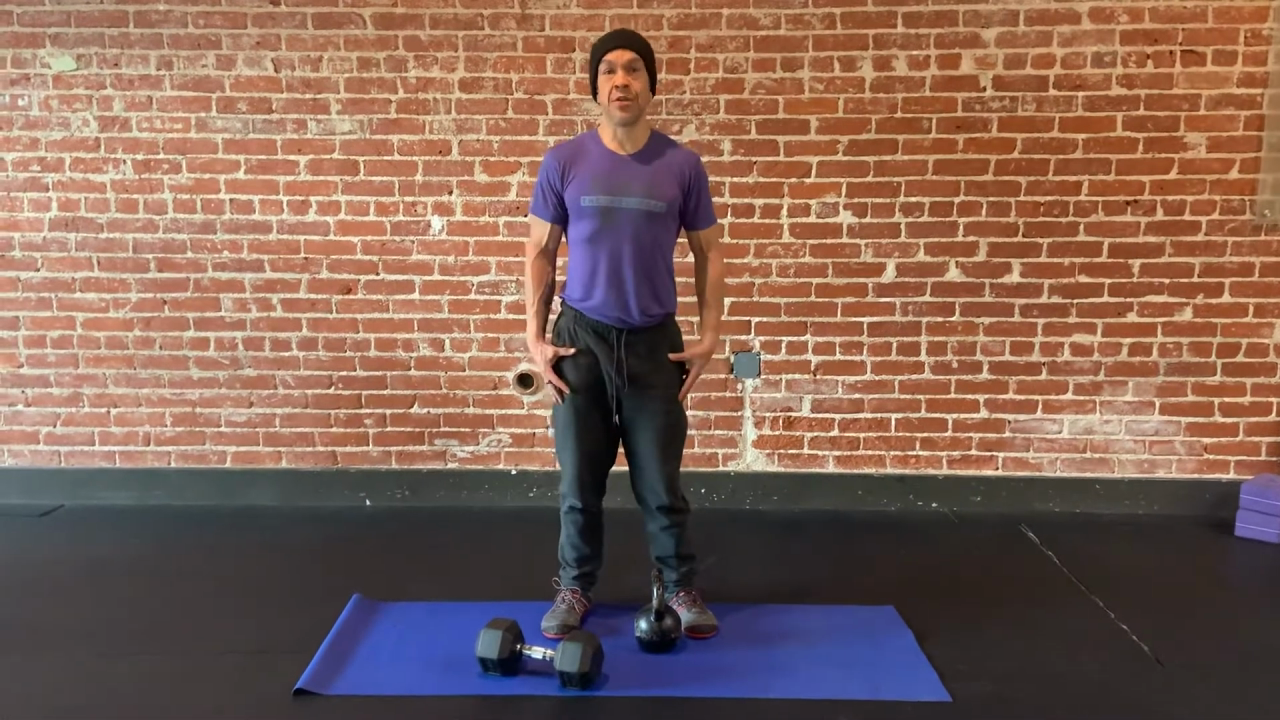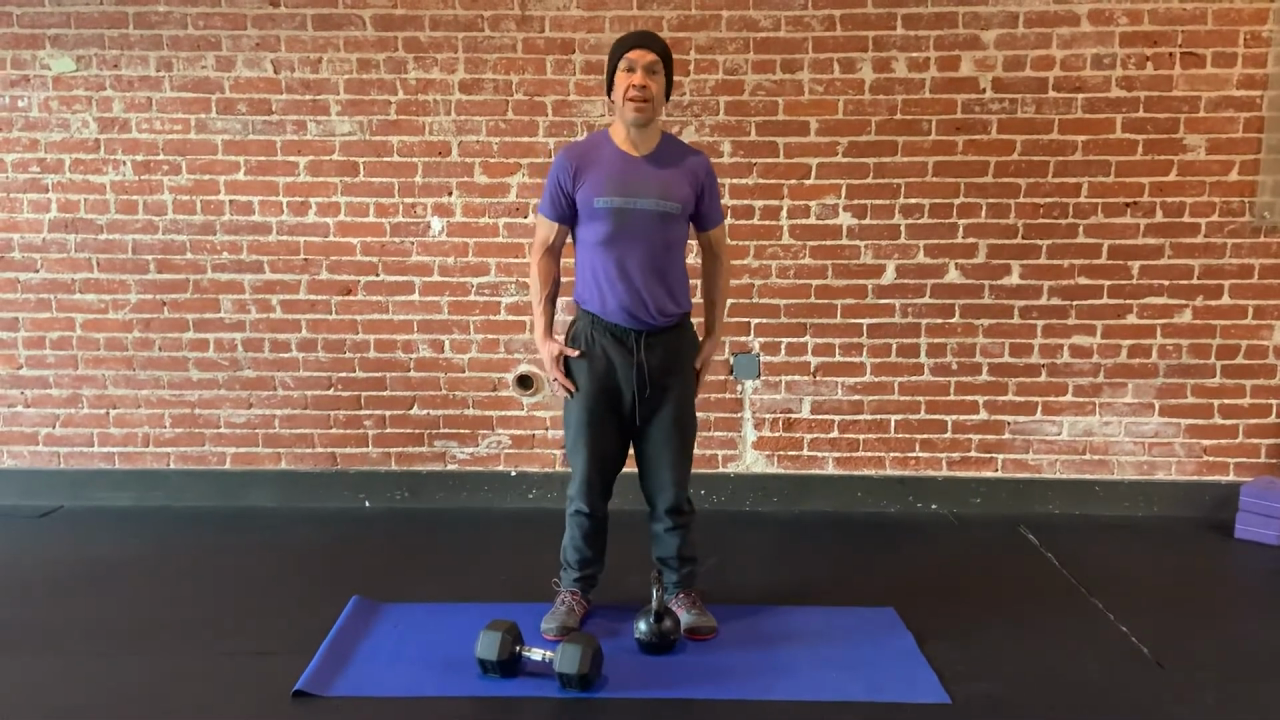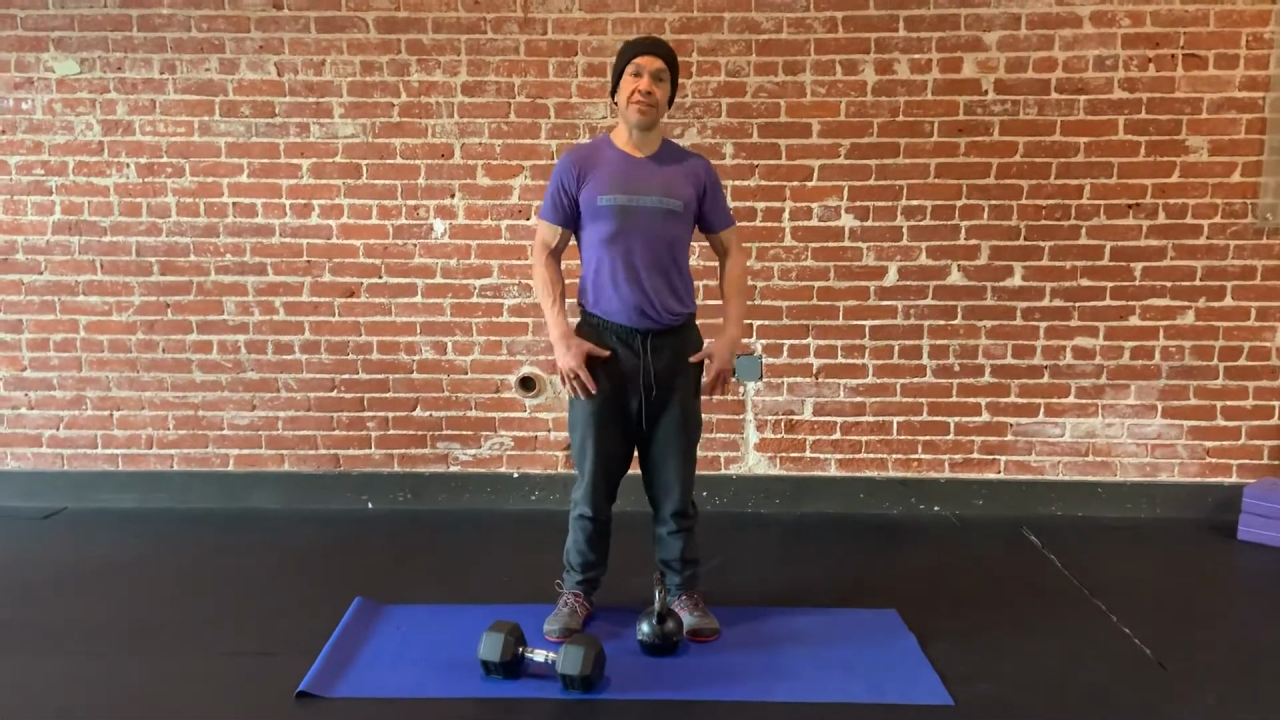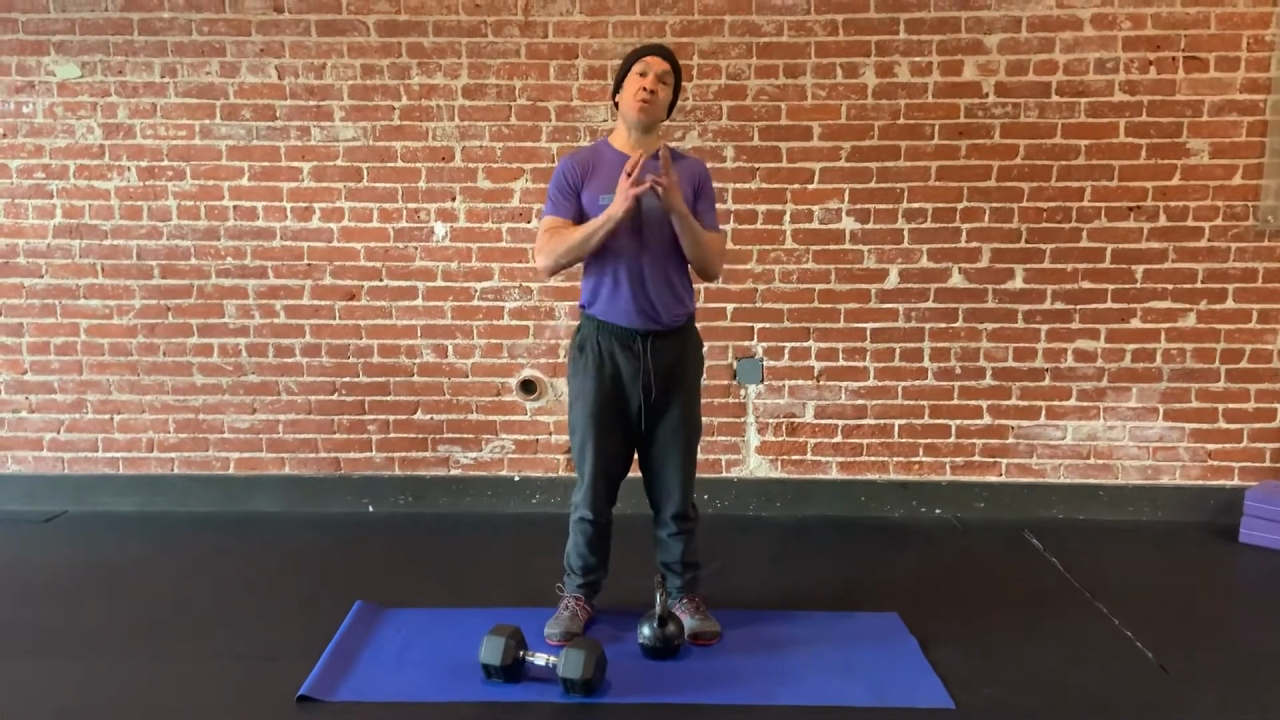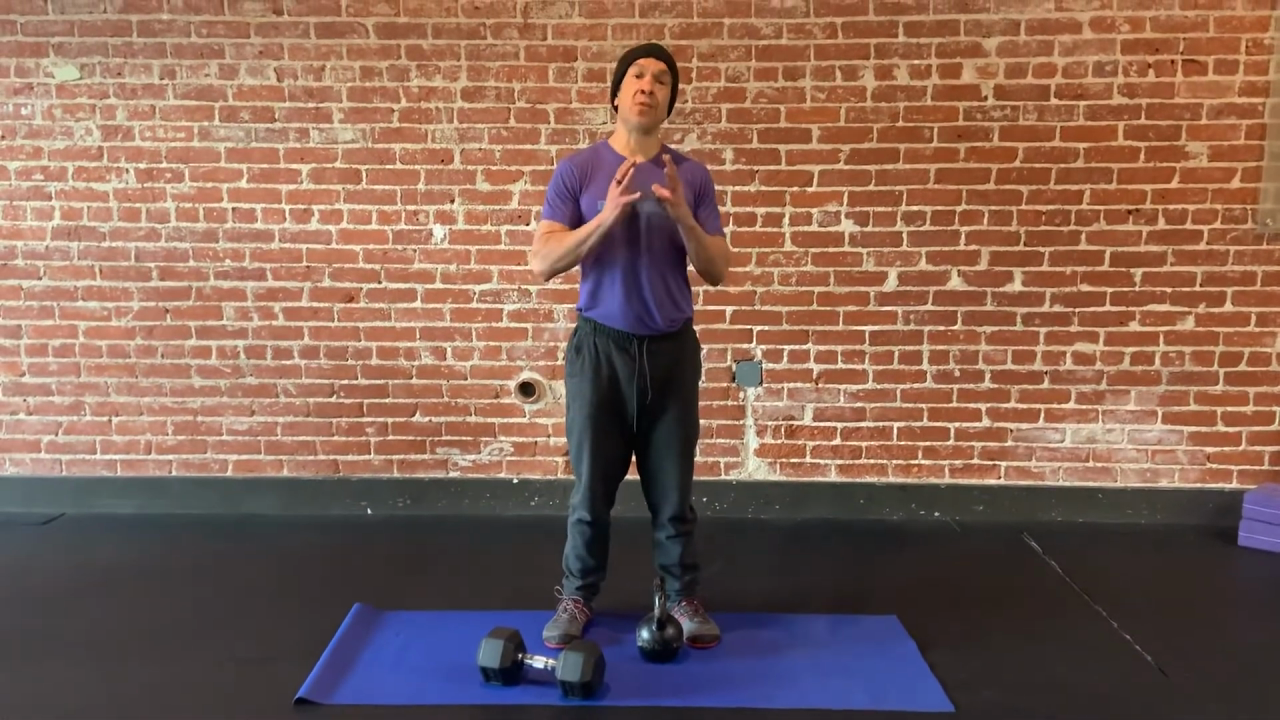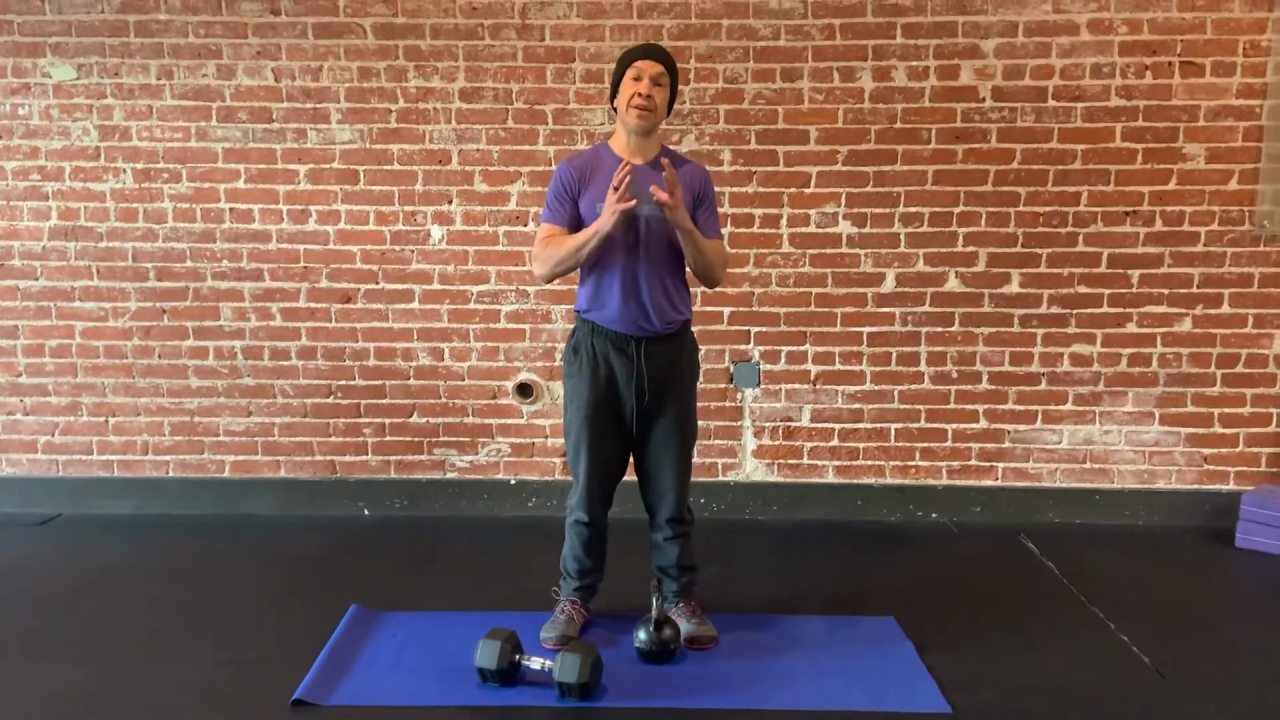
dt=0.5s
person 1, frame 1
left shoulder: (683, 165)
right shoulder: (564, 162)
left elbow: (707, 253)
right elbow: (539, 252)
left wrist: (708, 337)
right wrist: (535, 337)
left hip: (654, 342)
right hip: (581, 338)
left knee: (660, 481)
right knee: (580, 478)
left ankle: (680, 587)
right ankle: (575, 587)
person 1, frame 2
left shoulder: (693, 167)
right shoulder: (575, 162)
left elbow: (715, 253)
right elbow: (545, 248)
left wrist: (713, 336)
right wrist: (543, 335)
left hip: (670, 344)
right hip: (596, 341)
left knee: (669, 483)
right knee: (588, 480)
left ankle: (681, 589)
right ankle: (575, 589)
person 1, frame 3
left shoulder: (694, 170)
right shoulder: (578, 165)
left elbow: (731, 251)
right elbow: (544, 253)
left wrist: (730, 331)
right wrist: (561, 335)
left hip: (675, 347)
right hip: (604, 348)
left knee: (674, 485)
right knee: (593, 481)
left ankle: (683, 591)
right ankle: (578, 591)
person 1, frame 4
left shoulder: (690, 172)
right shoulder: (578, 167)
left elbow: (712, 266)
right elbow: (547, 258)
left wrist: (674, 206)
right wrist: (615, 209)
left hip: (674, 345)
right hip: (603, 343)
left knee: (674, 484)
right knee: (594, 482)
left ankle: (683, 593)
right ankle: (579, 593)
person 1, frame 5
left shoulder: (692, 175)
right shoulder: (577, 169)
left elbow: (717, 270)
right elbow: (542, 261)
left wrist: (682, 216)
right wrist: (607, 216)
left hip: (671, 348)
right hip: (600, 345)
left knee: (673, 487)
right knee: (592, 484)
left ankle: (683, 597)
right ankle: (577, 597)
person 1, frame 6
left shoulder: (691, 177)
right shoulder: (576, 171)
left elbow: (714, 273)
right elbow: (544, 264)
left wrist: (679, 221)
right wrist: (605, 222)
left hip: (669, 350)
right hip: (597, 347)
left knee: (670, 489)
right knee: (589, 486)
left ankle: (680, 598)
right ankle: (575, 597)
